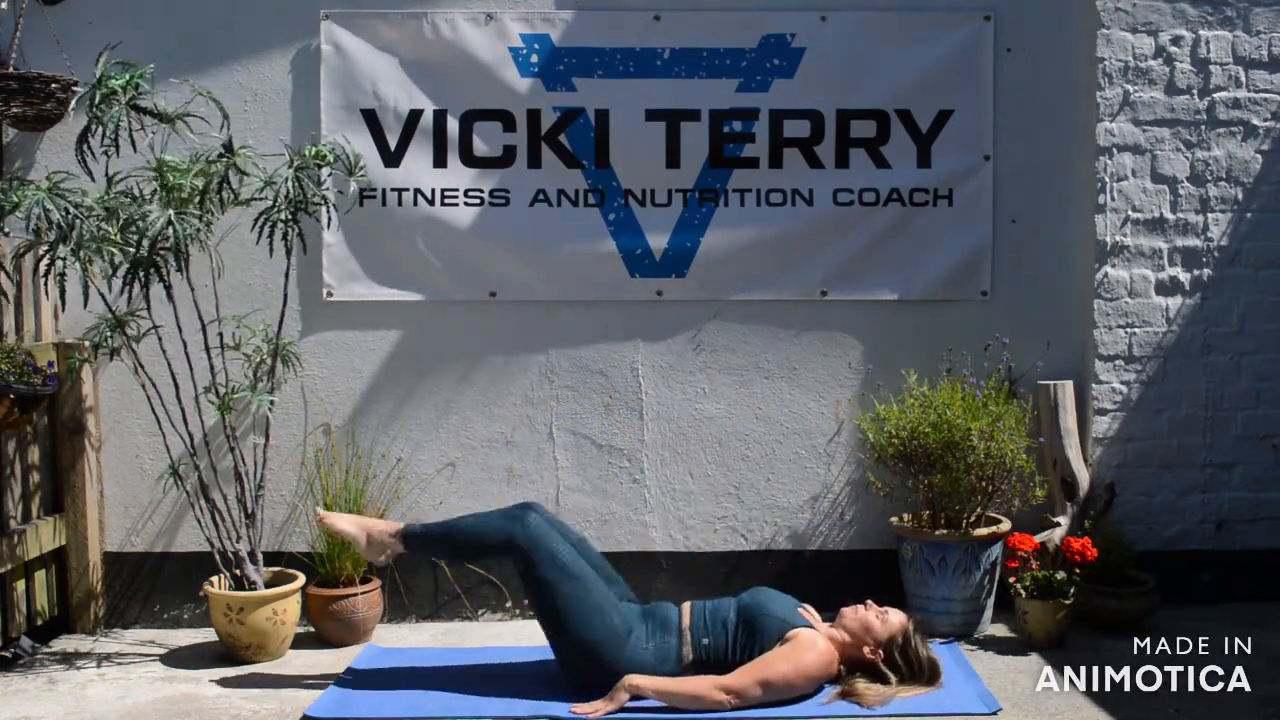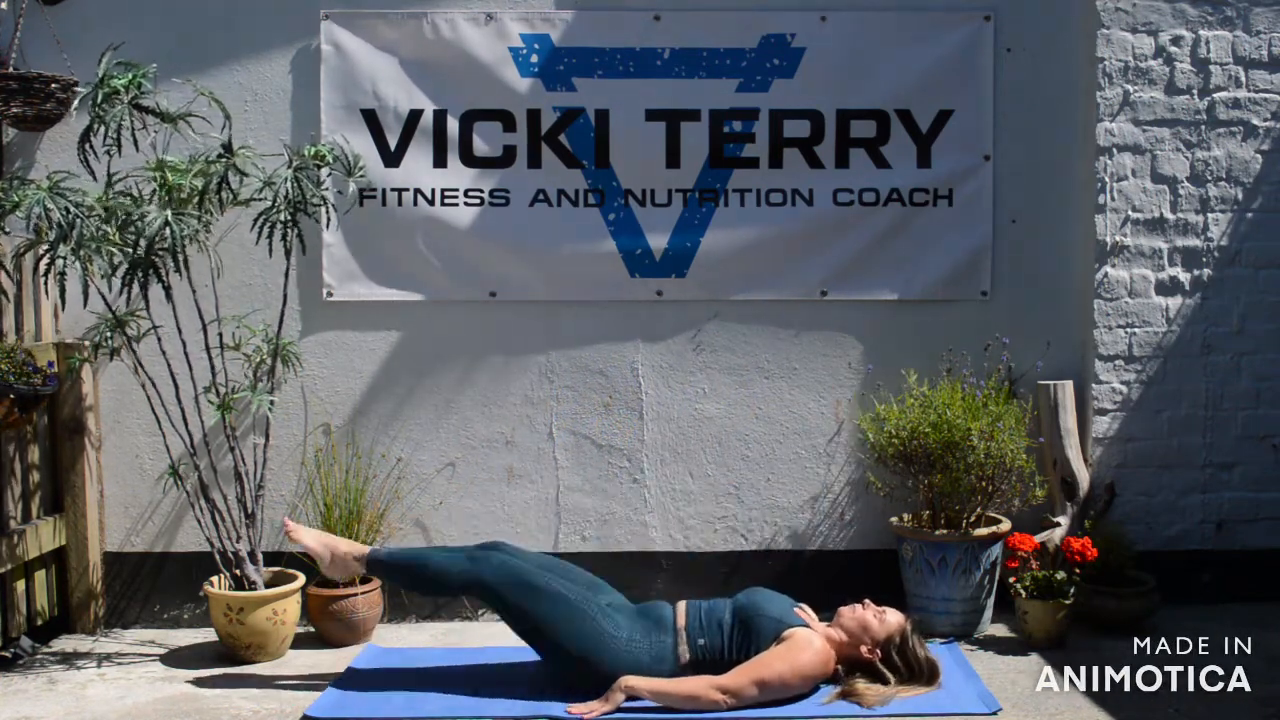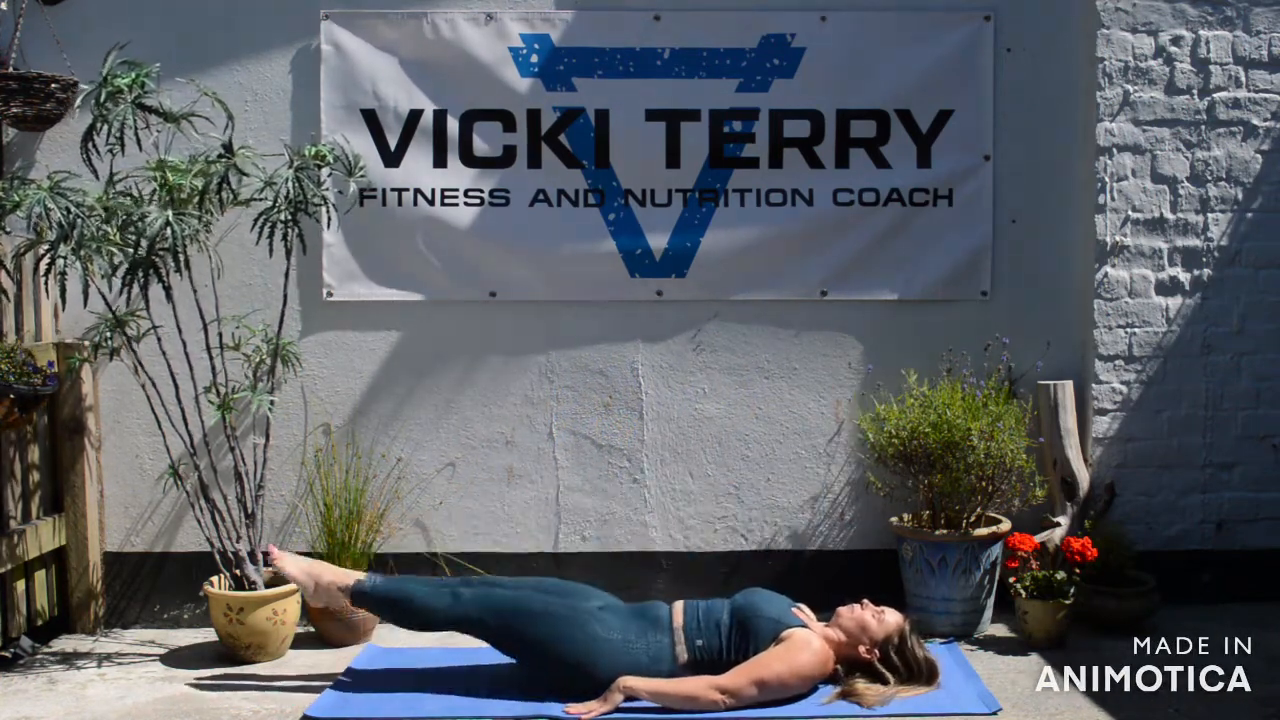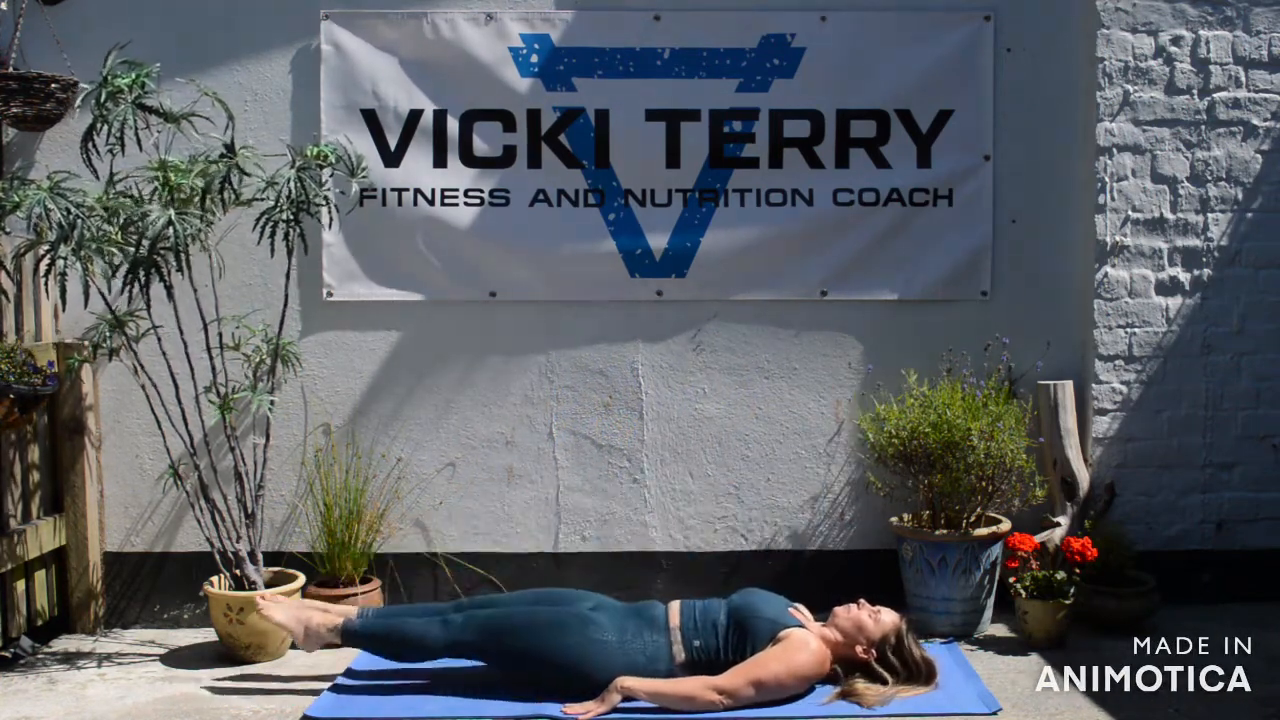
dt=0.2s
person 1, frame 1
left shoulder: (816, 658)
right shoulder: (811, 628)
left hip: (628, 651)
right hip: (643, 623)
left knee: (525, 527)
right knee: (531, 520)
left ankle: (390, 537)
right ankle: (393, 538)
person 1, frame 2
left shoulder: (811, 658)
right shoulder: (807, 625)
left hip: (627, 649)
right hip: (637, 617)
left knee: (487, 567)
right knee: (498, 558)
left ankle: (354, 559)
right ankle: (357, 557)
person 1, frame 3
left shoulder: (810, 658)
right shoulder: (806, 624)
left hip: (624, 648)
right hip: (633, 618)
left knee: (470, 602)
right knee: (480, 591)
left ankle: (339, 587)
right ankle: (343, 583)
person 1, frame 4
left shoulder: (809, 657)
right shoulder: (803, 623)
left hip: (620, 651)
right hip: (630, 617)
left knee: (467, 629)
right knee: (475, 608)
left ankle: (331, 624)
right ankle: (334, 620)
